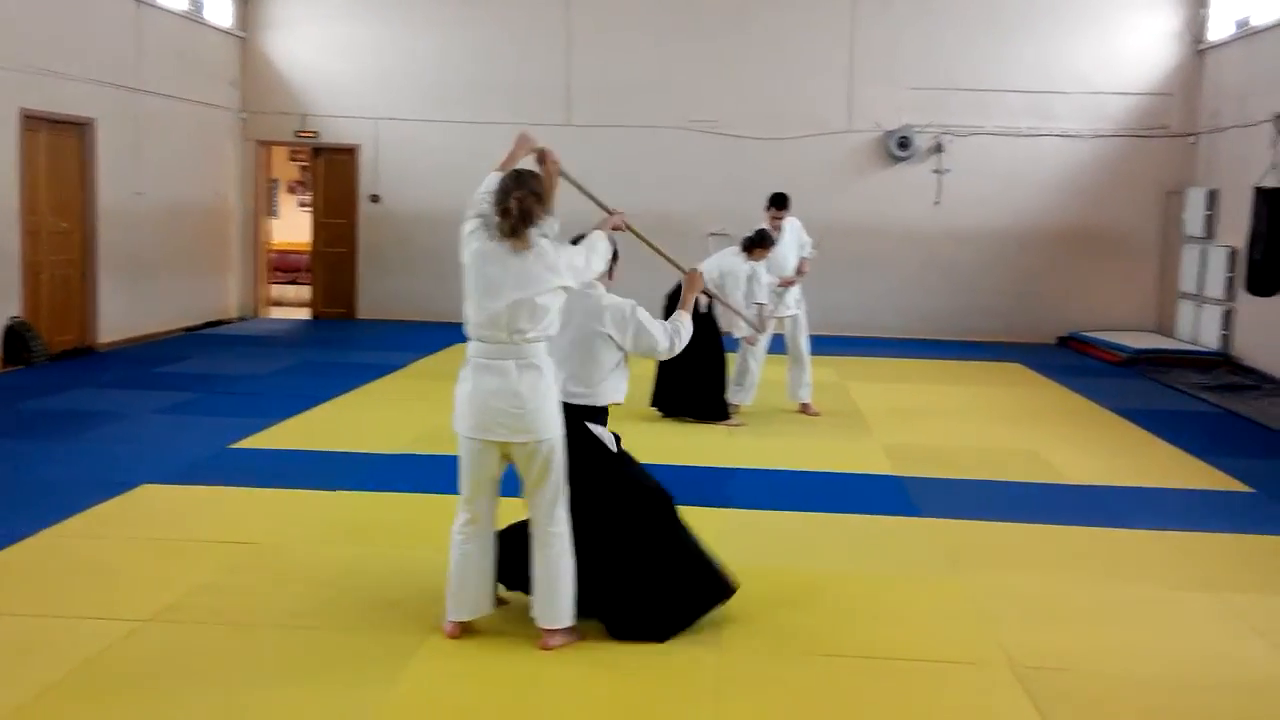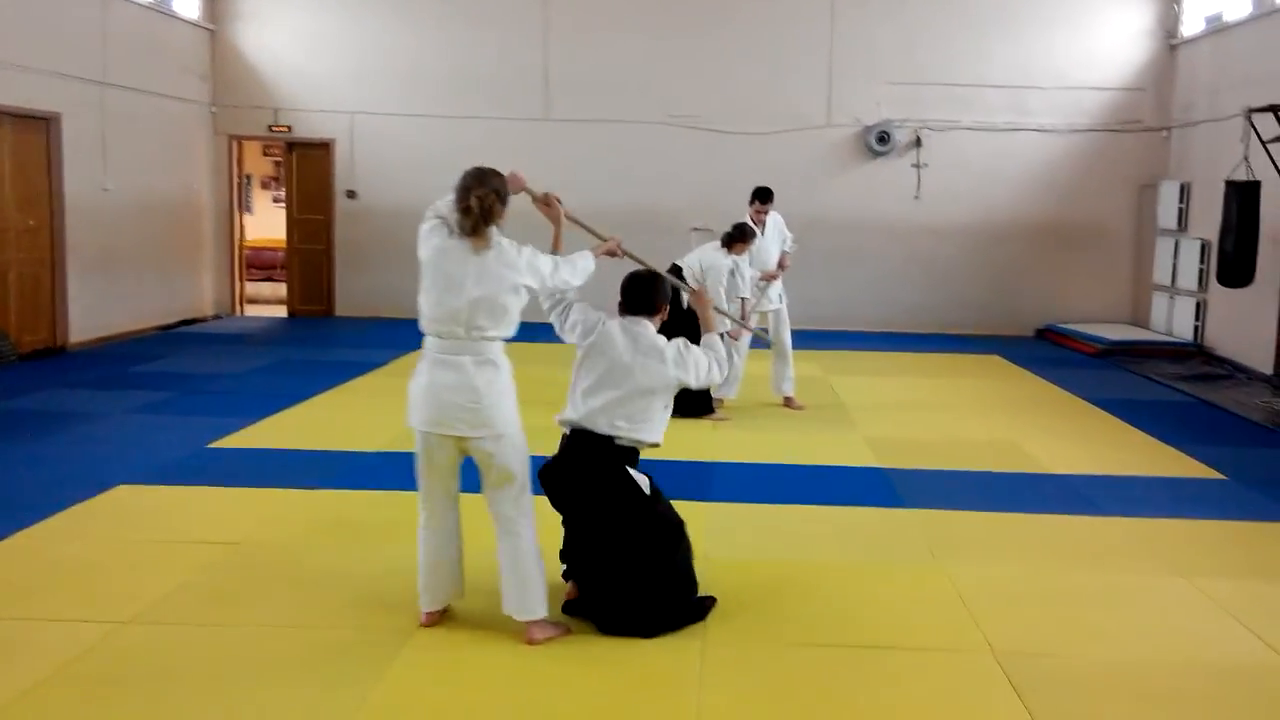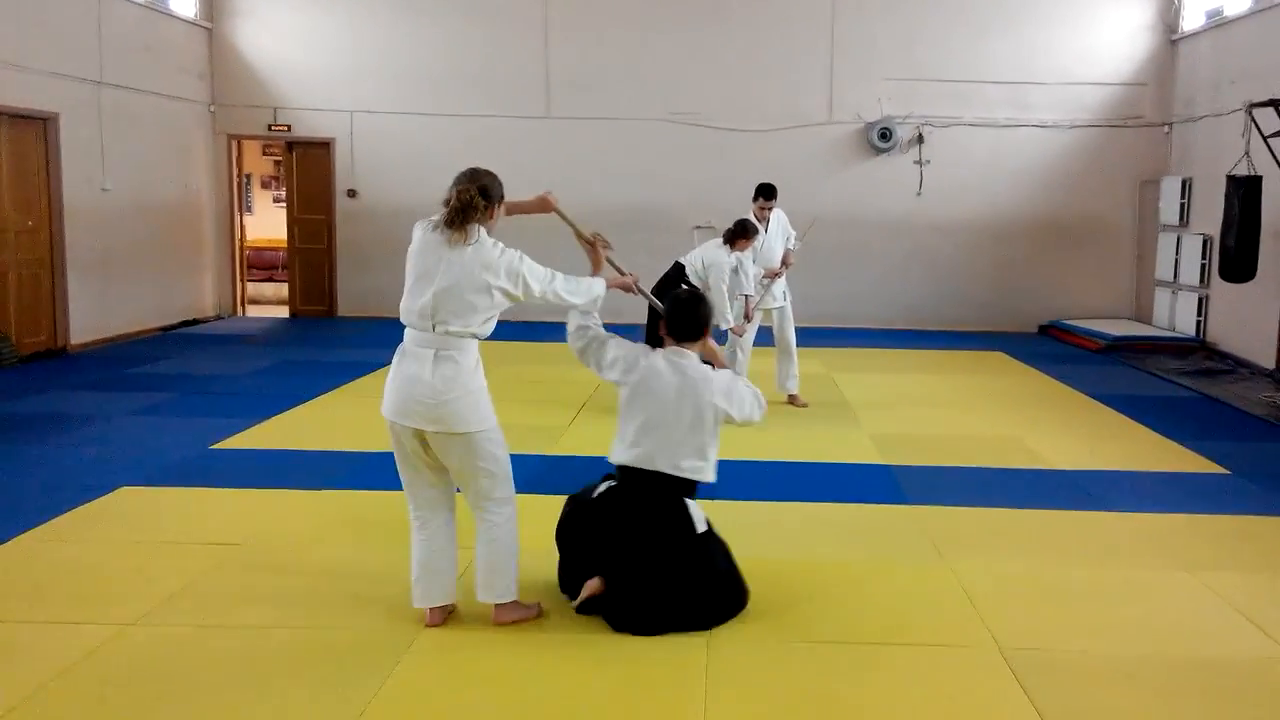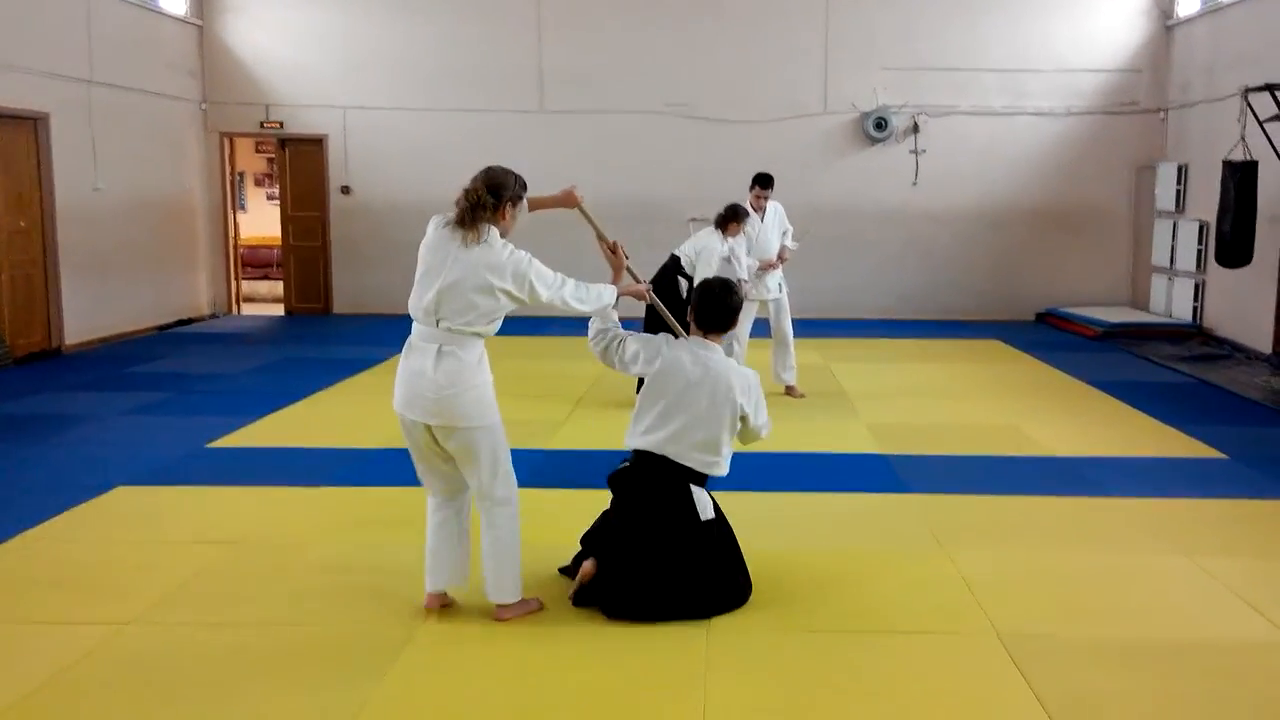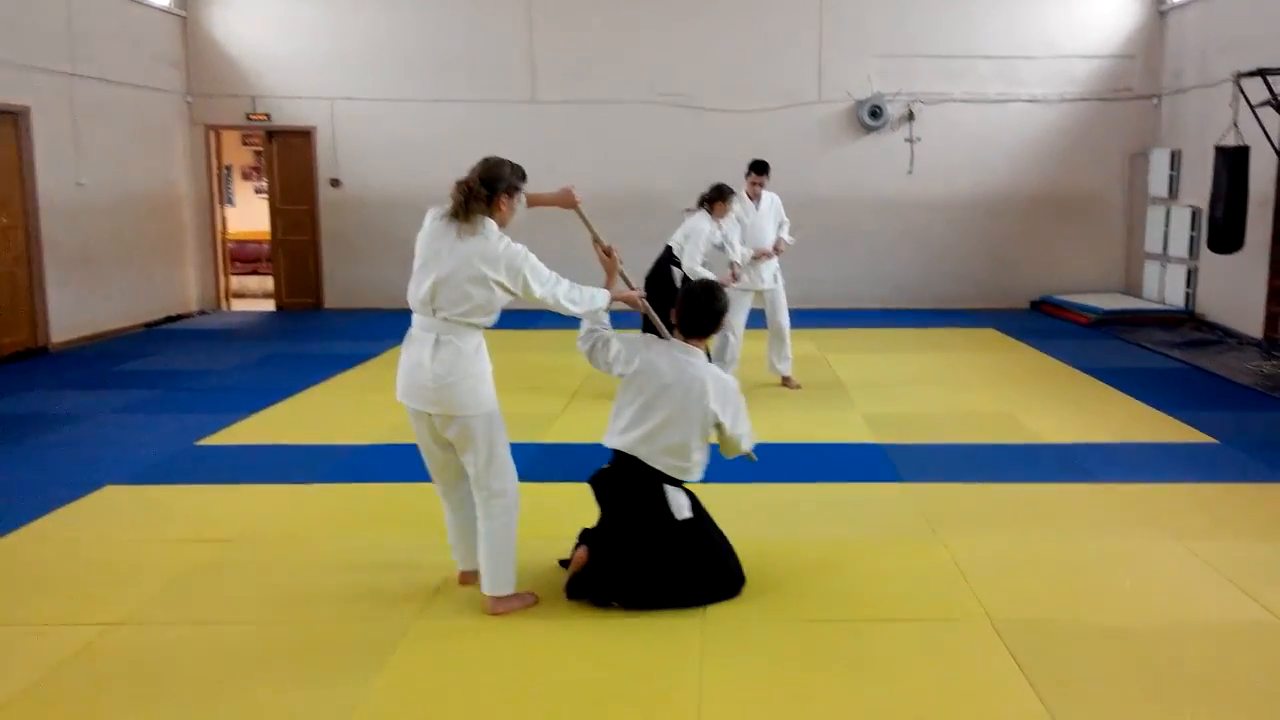
dt=0.3s
person 1, frame 1
left shoulder: (476, 244)
right shoulder: (555, 258)
left elbow: (482, 199)
right elbow: (591, 257)
left wrist: (515, 157)
right wrist: (606, 228)
left hip: (480, 387)
right hip: (531, 390)
left knee: (474, 510)
right knee: (548, 513)
left ankle: (460, 614)
right ankle: (553, 624)
person 1, frame 2
left shoulder: (432, 241)
right shoulder: (516, 259)
left elbow: (445, 211)
right elbow: (566, 271)
left wrist: (499, 187)
right wrist: (599, 252)
left hip: (435, 384)
right hip: (486, 387)
left knee: (436, 505)
right knee: (513, 506)
left ankle: (433, 604)
right ankle: (533, 618)
person 1, frame 3
left shoulder: (423, 236)
right shoulder: (499, 260)
left elbow: (455, 217)
right elbow: (562, 288)
left wrist: (528, 206)
right wrist: (611, 281)
left hip: (407, 379)
right hip: (456, 384)
left knee: (427, 503)
right knee: (493, 497)
left ankle: (435, 602)
right ankle: (503, 601)
person 1, frame 4
left shoulder: (437, 231)
right shoulder: (508, 262)
left elbow: (479, 214)
right elbow: (569, 293)
left wrist: (549, 201)
right wrist: (623, 290)
left hip: (414, 374)
right hip: (460, 380)
left knee: (444, 491)
right knee: (496, 495)
left ankle: (438, 588)
right ankle: (506, 598)
person 1, frame 5
left shoulder: (434, 223)
right shoulder: (503, 253)
left elbow: (481, 207)
right elbow: (561, 294)
left wrist: (547, 199)
right wrist: (616, 294)
left hip: (417, 364)
right hip: (460, 370)
left knee: (452, 479)
right knee: (495, 485)
left ankle: (469, 565)
right ankle: (499, 591)
person 2, frame 1
right shoulder: (618, 311)
right elbow: (668, 342)
right wrist: (687, 298)
right hip: (582, 435)
left knee: (573, 516)
right knee: (646, 513)
left ankle: (509, 565)
right ankle: (654, 612)
person 2, frame 2
left shoulder: (597, 329)
right shoulder: (674, 356)
left elbow: (555, 297)
right elbow: (714, 367)
right wrist: (705, 316)
left hip: (569, 463)
right hip: (613, 473)
right knee: (665, 537)
left ankle: (583, 582)
person 2, frame 3
left shoulder: (639, 362)
right shoulder: (722, 385)
left elbow: (582, 333)
right elbow: (754, 405)
right wrist: (716, 356)
left hip: (623, 496)
right hip: (674, 512)
left knee: (581, 510)
right knee: (723, 596)
left ankle: (603, 583)
right ankle: (620, 597)
person 2, frame 4
left shoulder: (660, 351)
right shoulder: (743, 380)
left elbow: (603, 339)
right elbow: (754, 432)
left wrist: (615, 281)
left hip: (637, 480)
right hip: (682, 497)
right knee: (728, 588)
left ankle: (597, 565)
right ankle: (615, 586)
person 2, frame 5
left shoulder: (640, 351)
right shoulder: (721, 385)
left elbow: (591, 339)
right elbow: (738, 446)
left hip: (616, 483)
right hip: (660, 499)
right knee: (724, 578)
left ankle: (594, 551)
right ankle: (620, 582)
person 3, frame 1
left shoulder: (795, 225)
left elbow: (806, 243)
left wrist: (804, 260)
right wrist: (778, 281)
left hip: (792, 297)
left knee: (800, 349)
right knee: (753, 349)
left ankle: (803, 400)
right ankle: (735, 400)
person 3, frame 2
left shoulder: (777, 220)
left elbow: (787, 238)
left wrist: (785, 254)
right wrist: (761, 275)
left hip: (774, 291)
right hip: (750, 293)
left knee: (783, 343)
right knee: (737, 344)
left ankle: (787, 394)
right ankle: (720, 394)
person 3, frame 3
left shoulder: (780, 217)
left elbow: (790, 235)
left wrist: (789, 251)
right wrist: (764, 272)
left hip: (778, 288)
right hip: (753, 291)
left knee: (787, 341)
right knee: (740, 341)
left ankle: (791, 391)
person 3, frame 4
left shoulder: (777, 210)
left elbow: (787, 230)
left wrist: (786, 247)
right wrist: (758, 264)
left hip: (774, 280)
right hip: (750, 282)
left knee: (784, 332)
right knee: (737, 334)
left ankle: (788, 382)
person 3, frame 5
left shoulder: (773, 200)
right shoulder: (734, 205)
left elbow: (783, 223)
right elbow: (730, 244)
left wrist: (782, 239)
right wrist: (752, 253)
left hip: (770, 270)
right hip: (744, 272)
left knee: (780, 323)
right knee: (732, 325)
left ankle: (784, 373)
person 4, frame 1
left shoulder: (737, 253)
right shoulder: (737, 268)
left elbow: (757, 273)
right elbow: (734, 303)
right wrist: (743, 333)
left knee: (682, 353)
right knee: (709, 356)
left ankle: (673, 405)
right ankle: (714, 412)
person 4, frame 2
left shoulder: (720, 248)
right shoulder: (720, 263)
right elbow: (717, 299)
right wrist: (727, 328)
right hip: (675, 298)
right ankle: (698, 407)
person 4, frame 3
left shoulder: (723, 246)
right shoulder: (721, 261)
left elbow: (740, 265)
right elbow: (719, 296)
right wrist: (731, 325)
left hip: (669, 290)
right hip: (675, 294)
left knee: (664, 347)
person 4, frame 4
left shoulder: (717, 234)
right shoulder: (713, 245)
left elbow: (735, 250)
left wrist: (741, 280)
left hip: (674, 285)
right hip: (671, 287)
person 4, frame 5
left shoulder: (710, 221)
right shoulder: (702, 227)
left elbow: (724, 241)
right elbow: (690, 266)
left wrist: (734, 263)
right wrist: (718, 281)
left hip: (674, 278)
right hip: (666, 279)
